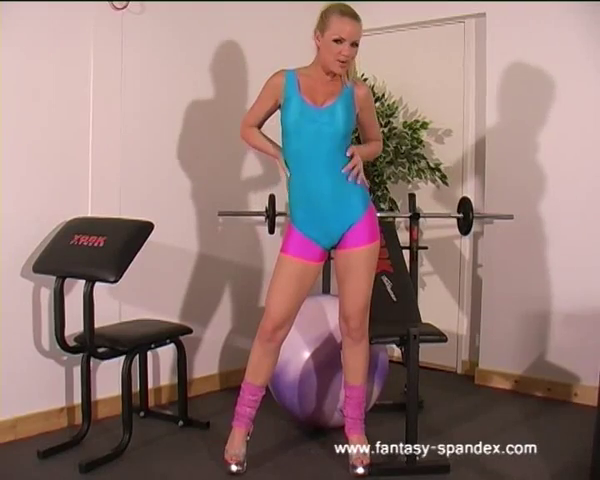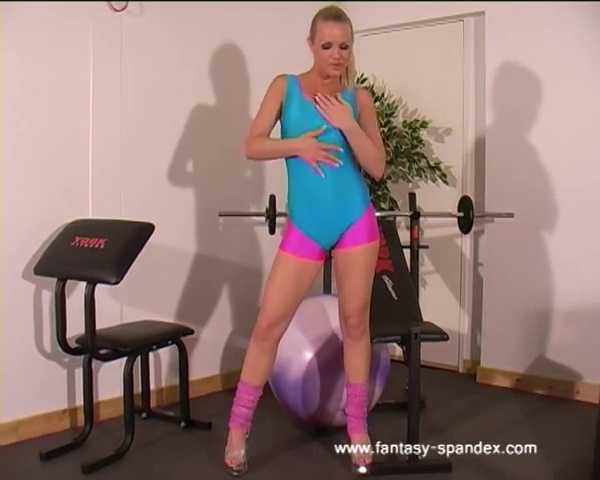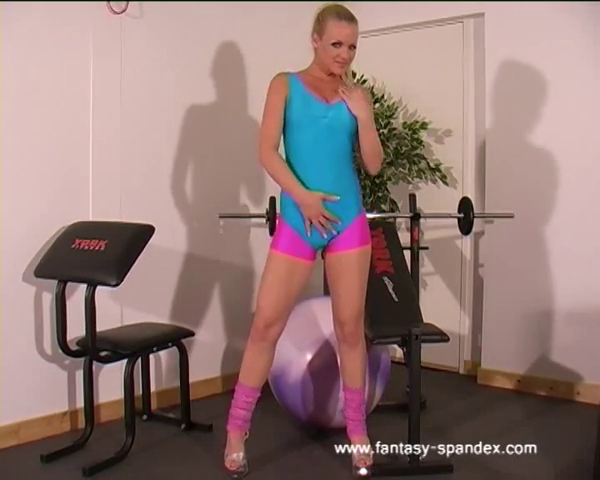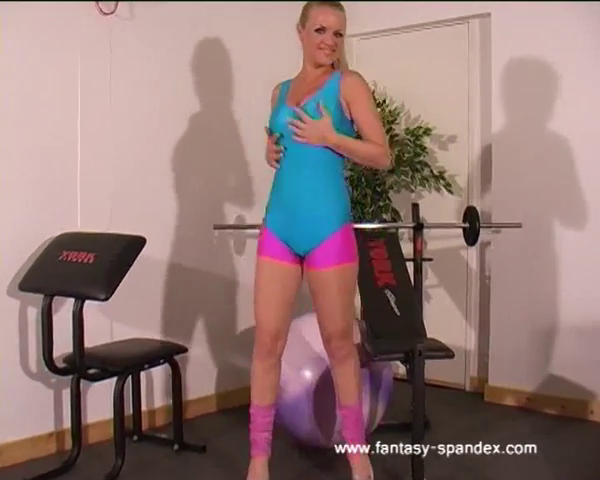
dt=1s
person 1, frame 1
left shoulder: (358, 94)
right shoulder: (283, 83)
left elbow: (376, 142)
right elbow: (248, 127)
left wrist: (360, 153)
right wrist: (282, 155)
left hip: (355, 218)
right hip: (305, 224)
left knee: (355, 326)
right knee: (272, 325)
left ankle: (355, 429)
right ankle: (240, 426)
person 1, frame 2
left shoulder: (359, 99)
right shoulder: (285, 87)
left elbow: (377, 168)
right elbow: (252, 146)
left wrist: (346, 123)
right wrist: (298, 144)
left hip: (355, 219)
right hip: (305, 224)
left knee: (355, 323)
right knee: (268, 324)
left ankle: (357, 429)
right ankle: (238, 427)
person 1, frame 3
left shoulder: (357, 95)
right shoulder: (285, 85)
left elbow: (374, 164)
right elbow: (267, 150)
left wrist: (364, 115)
right wrist: (300, 195)
left hip: (348, 219)
right hip: (296, 219)
left knee: (350, 327)
right knee: (265, 324)
left ankle: (357, 431)
right ankle: (237, 429)
person 1, frame 4
left shoulder: (349, 85)
right shoulder: (281, 90)
left elbow: (381, 158)
left wrist: (329, 137)
right wrist: (271, 152)
left hip: (329, 226)
right hip: (278, 225)
left knee: (338, 341)
right knee: (267, 340)
